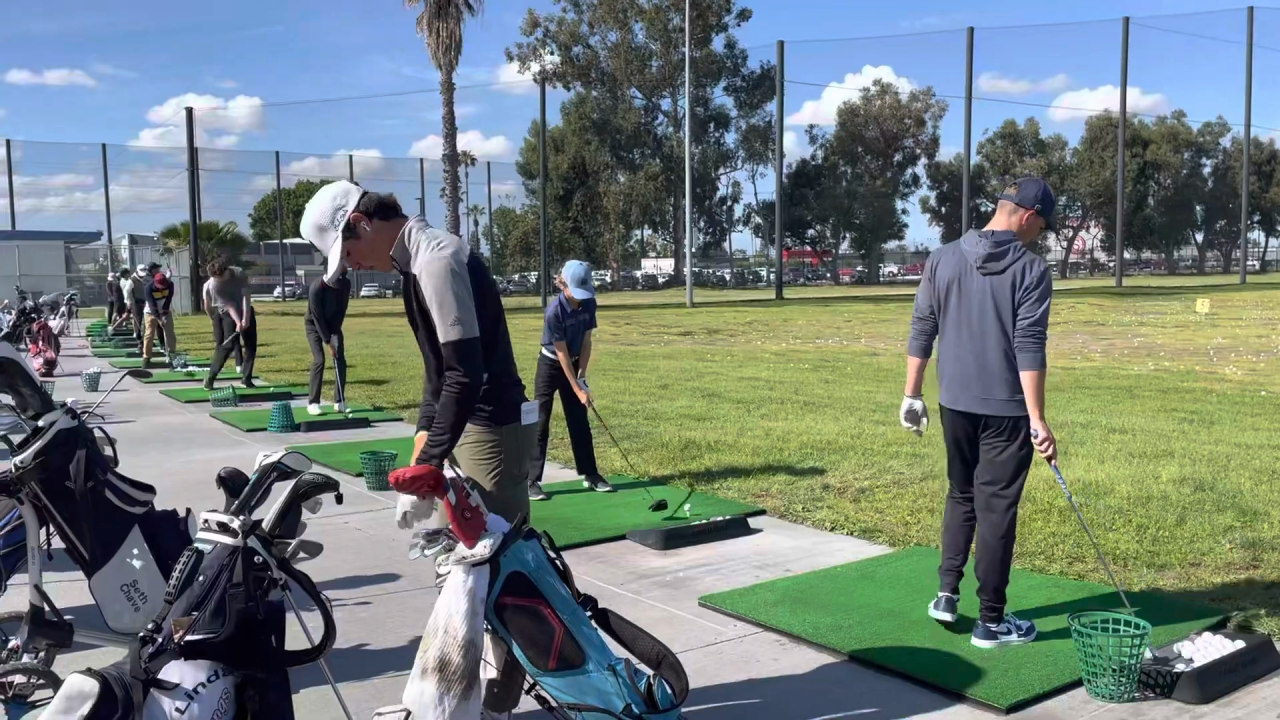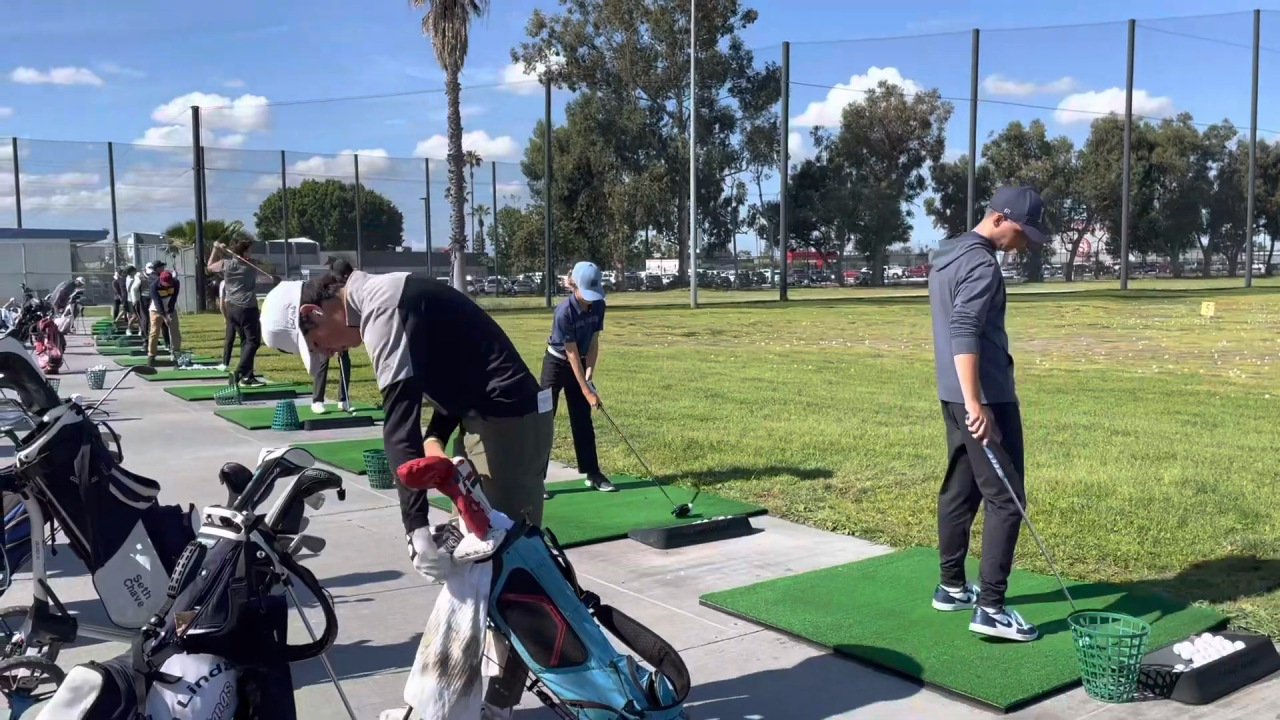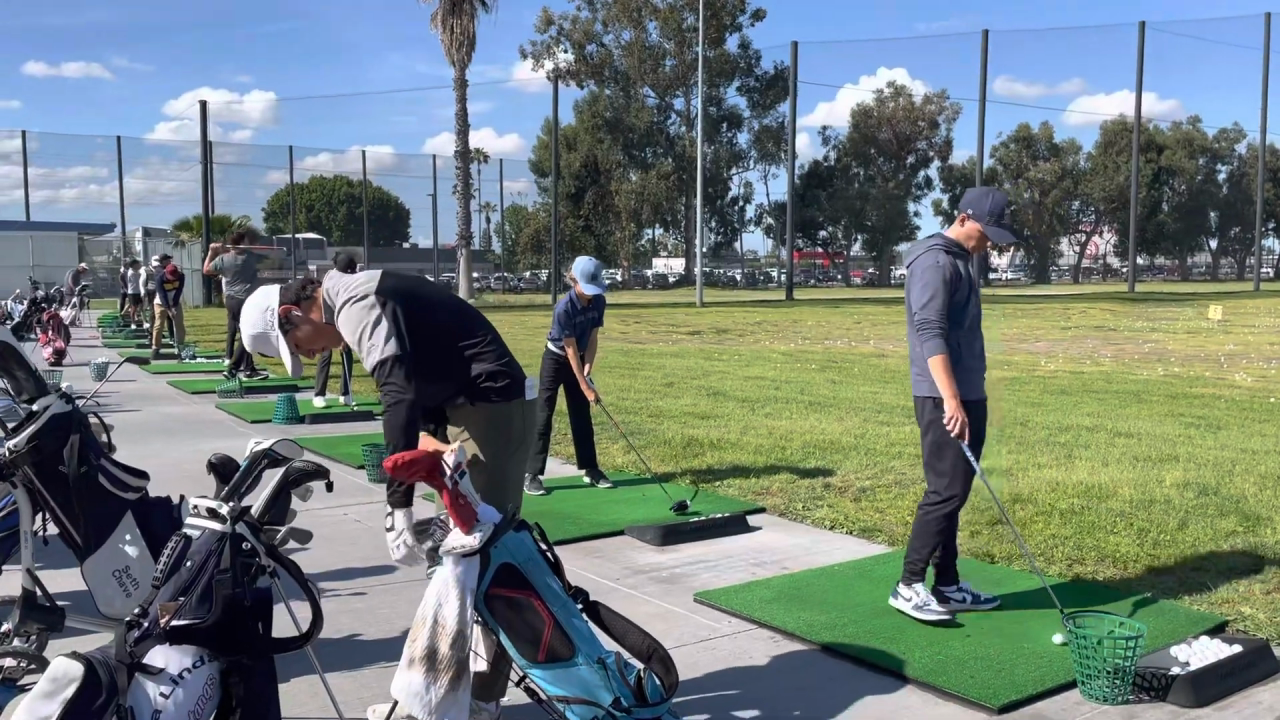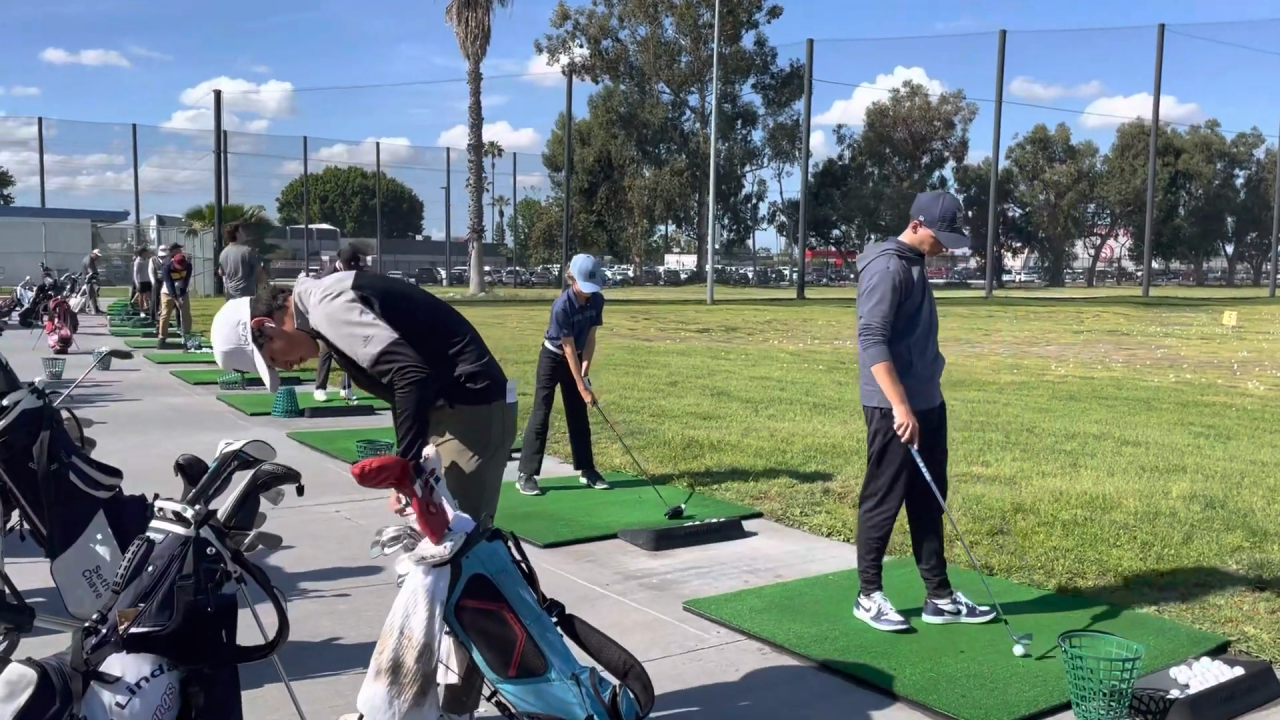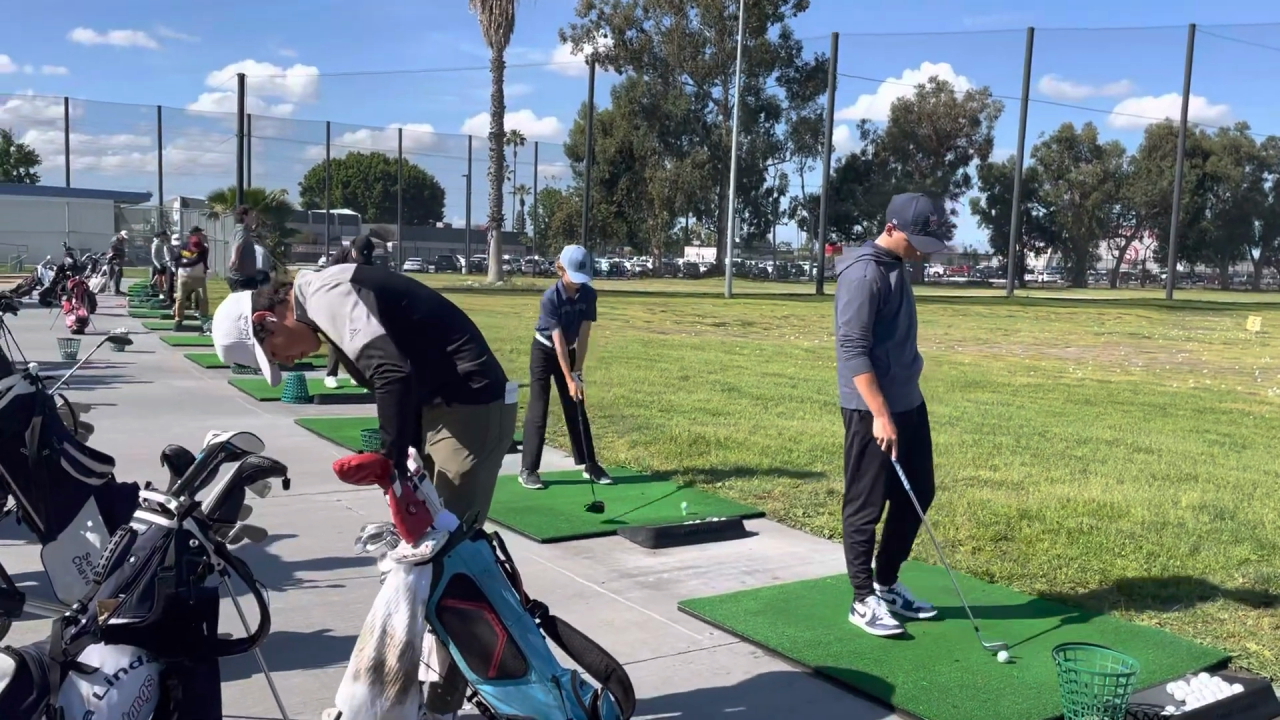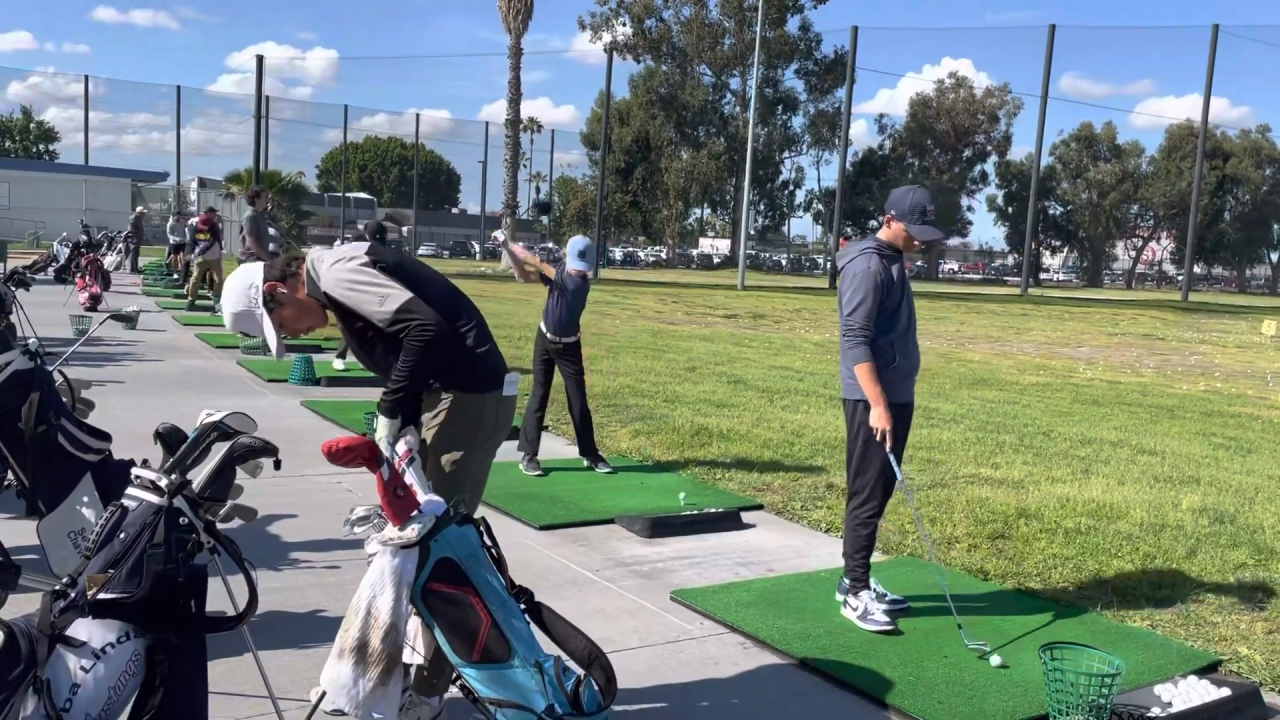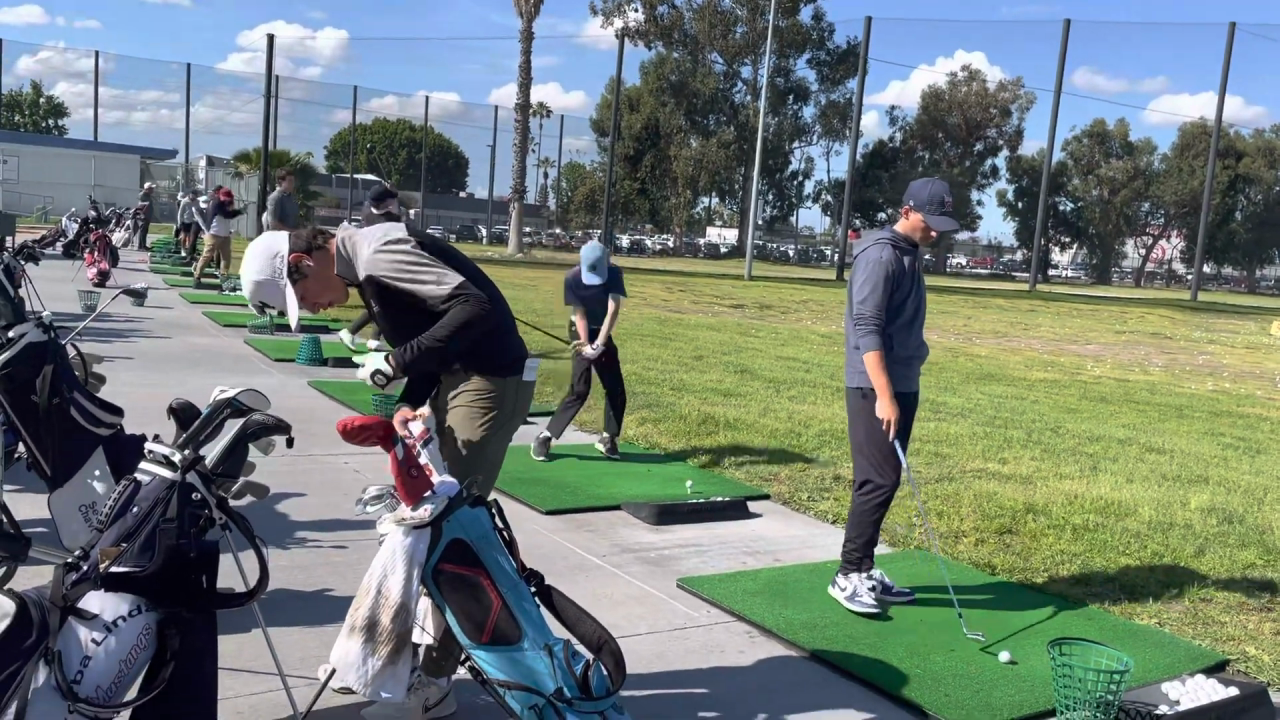
dt=0.5s
person 1, frame 1
left shoulder: (437, 256)
right shoulder: (417, 259)
left elbow: (463, 371)
left wrist: (428, 466)
right wrist: (425, 436)
left hip: (494, 426)
right hip: (470, 425)
person 1, frame 2
left shoulder: (379, 309)
right shoulder: (381, 298)
left elbow: (399, 421)
left wrist: (417, 527)
right wrist: (436, 438)
left hip: (508, 419)
right hip: (488, 417)
person 1, frame 3
left shoulder: (354, 303)
right shoulder: (359, 297)
left elbow: (398, 397)
left wrist: (399, 506)
right wrist: (428, 432)
left hip: (492, 407)
right hip: (474, 405)
person 1, frame 4
left shoulder: (326, 304)
right shoulder: (330, 307)
left elbow: (409, 376)
right elbow: (402, 377)
left hip: (471, 409)
right hip: (453, 409)
person 1, frame 5
left shoulder: (325, 294)
right shoulder: (329, 298)
left elbow: (393, 374)
right elbow: (406, 373)
left wrist: (394, 468)
right wrist: (407, 465)
left hip: (469, 407)
right hip: (445, 406)
person 1, frame 6
left shoulder: (337, 271)
right shoulder: (337, 283)
left elbow: (426, 329)
left wrist: (388, 413)
right wrist: (397, 436)
left hip: (470, 395)
right hip: (440, 393)
person 1, frame 7
left shoulder: (377, 250)
right shoulder: (364, 264)
left elbow: (476, 307)
left wrist: (397, 363)
right wrist: (410, 403)
left hip: (489, 380)
right hip: (457, 377)
right ankle: (419, 644)
person 2, frame 1
left shoulder: (943, 258)
right shoulder: (1031, 269)
left elbow: (922, 330)
right elbow: (1029, 348)
left wrist: (911, 393)
right wrist: (1038, 418)
left hip: (955, 402)
right hip: (1008, 408)
left knee: (962, 495)
right knee: (997, 510)
left ankle: (948, 593)
right ankle: (991, 620)
person 2, frame 2
left shoulder: (953, 258)
right shoulder: (980, 263)
right elbow: (965, 335)
right wrist: (975, 402)
left hip: (959, 397)
right hip: (982, 400)
left knee: (959, 491)
right knee: (1006, 500)
left ankle: (952, 586)
right ankle: (991, 608)
person 2, frame 3
left shoulder: (960, 260)
right shoulder: (935, 262)
right elbow: (930, 335)
right wrist: (950, 400)
left hip: (966, 393)
right hip: (943, 397)
left knee: (950, 489)
right knee: (948, 489)
left ankle: (947, 584)
right ankle: (909, 585)
person 2, frame 4
left shoulder: (915, 264)
right shoulder: (886, 268)
right elbow: (872, 342)
right wrist: (900, 406)
left hip: (927, 401)
right hip: (894, 408)
left knee: (929, 501)
right knee: (883, 501)
left ankle: (940, 597)
right ankle: (869, 596)
person 2, frame 5
left shoulder: (897, 266)
right shoulder: (863, 274)
right elbow: (852, 351)
right wrist: (880, 415)
left hip: (908, 401)
right hip: (870, 408)
left knee: (917, 493)
right knee: (866, 504)
left ankle: (887, 584)
right ankle: (863, 599)
person 2, frame 6
left shoulder: (892, 261)
right shoulder: (866, 266)
right elbow: (855, 341)
right wrist: (878, 405)
left hip: (897, 395)
right hip: (873, 399)
left knee: (876, 489)
right knee: (869, 492)
left ankle: (855, 578)
right ankle: (856, 592)
person 2, frame 7
left shoulder: (911, 254)
right shoulder: (880, 256)
right elbow: (867, 329)
right wrist: (883, 395)
left hip: (903, 384)
right hip: (876, 386)
left knee: (880, 479)
right knee: (879, 479)
left ankle: (864, 569)
right ankle: (847, 575)
person 3, frame 1
left shoulder: (589, 304)
right shoulder: (554, 311)
left elbow: (586, 342)
right elbow: (561, 352)
left wrist: (582, 377)
right wrist: (577, 388)
left hip: (573, 364)
right hip: (551, 365)
left knee: (579, 420)
right knee: (541, 421)
left ankle: (590, 474)
right ankle: (531, 480)
person 3, frame 2
left shoulder: (598, 306)
right shoulder: (564, 312)
left elbow: (593, 343)
right elbow: (572, 353)
left wrist: (589, 377)
right wrist: (586, 391)
left hip: (579, 363)
right hip: (556, 364)
left knee: (583, 420)
left ankle: (592, 473)
person 3, frame 3
left shoulder: (598, 302)
right shoulder: (564, 308)
left elbow: (592, 339)
right elbow: (570, 349)
left wrist: (587, 372)
right wrist: (585, 386)
left hip: (578, 360)
right hip: (556, 360)
left knee: (582, 416)
right knee: (544, 415)
left ankle: (590, 469)
right ankle: (531, 474)
person 3, frame 4
left shoulder: (596, 300)
right shoulder: (562, 306)
left elbow: (590, 338)
right elbow: (569, 348)
left wrist: (585, 373)
right wrist: (582, 387)
left hip: (575, 359)
right hip: (552, 359)
left knee: (579, 416)
right knee: (541, 414)
left ankle: (586, 470)
right ankle: (525, 474)
person 3, frame 5
left shoulder: (588, 294)
right shoulder: (551, 297)
left elbow: (582, 336)
right elbow: (558, 340)
left wrist: (578, 373)
right wrist: (568, 379)
left hip: (568, 352)
right hip: (544, 351)
left knee: (576, 409)
right knee: (538, 409)
left ankle: (589, 465)
right ankle: (528, 469)
person 3, frame 6
left shoulder: (578, 284)
right shoulder: (559, 273)
left elbow: (538, 264)
right elbow: (526, 272)
left wrist: (507, 243)
right wrist: (512, 251)
left hip: (568, 347)
right hip: (545, 340)
left knee: (578, 402)
right knee: (539, 397)
left ankle: (590, 454)
right ankle: (528, 455)
person 3, frame 7
left shoulder: (614, 273)
right shoulder: (572, 278)
left elbow: (613, 311)
right elbow: (580, 315)
left wrist: (599, 343)
right wrist: (585, 343)
left hip: (602, 335)
right hip: (582, 332)
left knee: (616, 390)
right knee: (580, 390)
left ankle: (608, 438)
right ankle: (546, 436)
